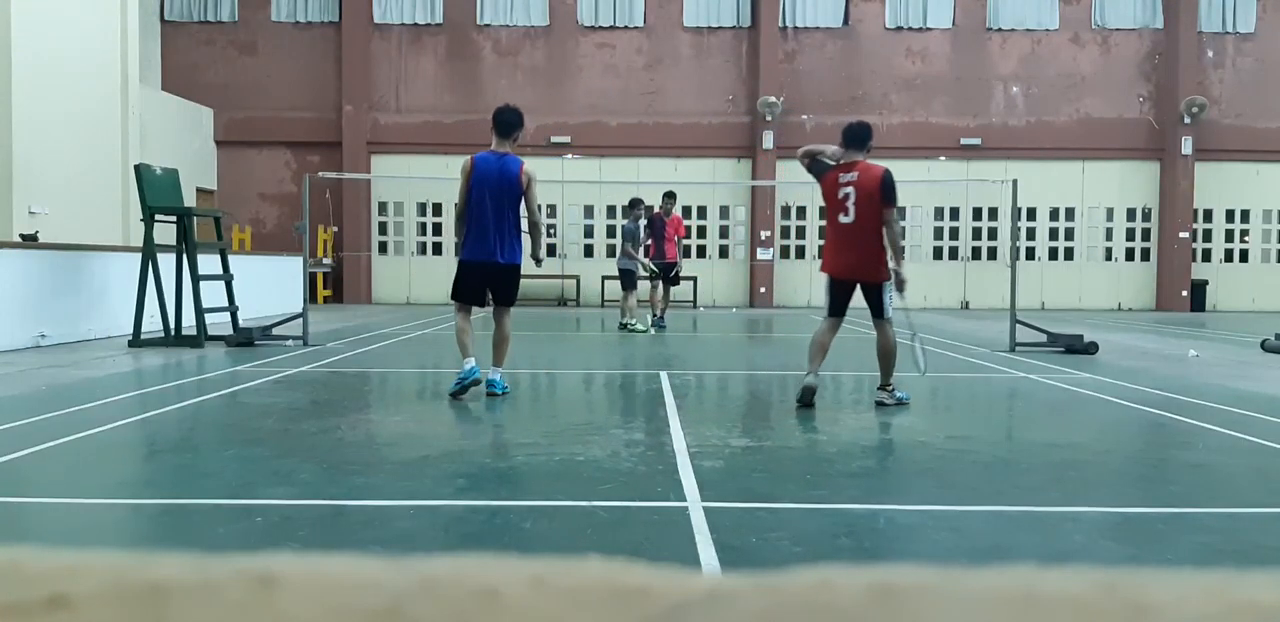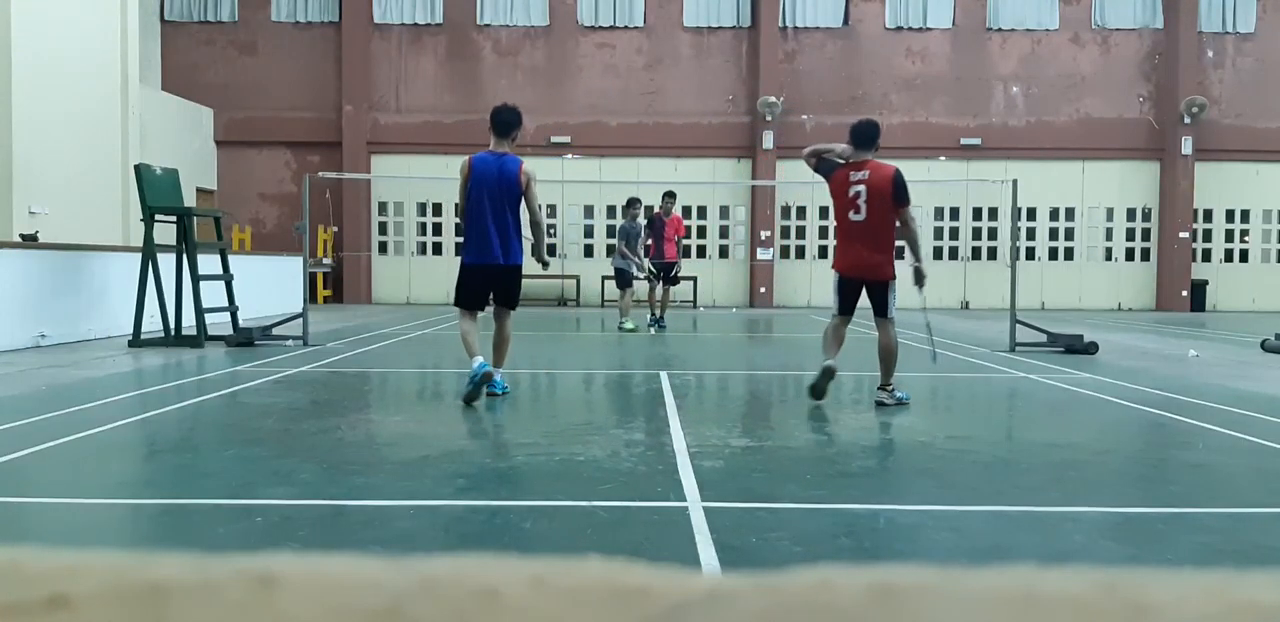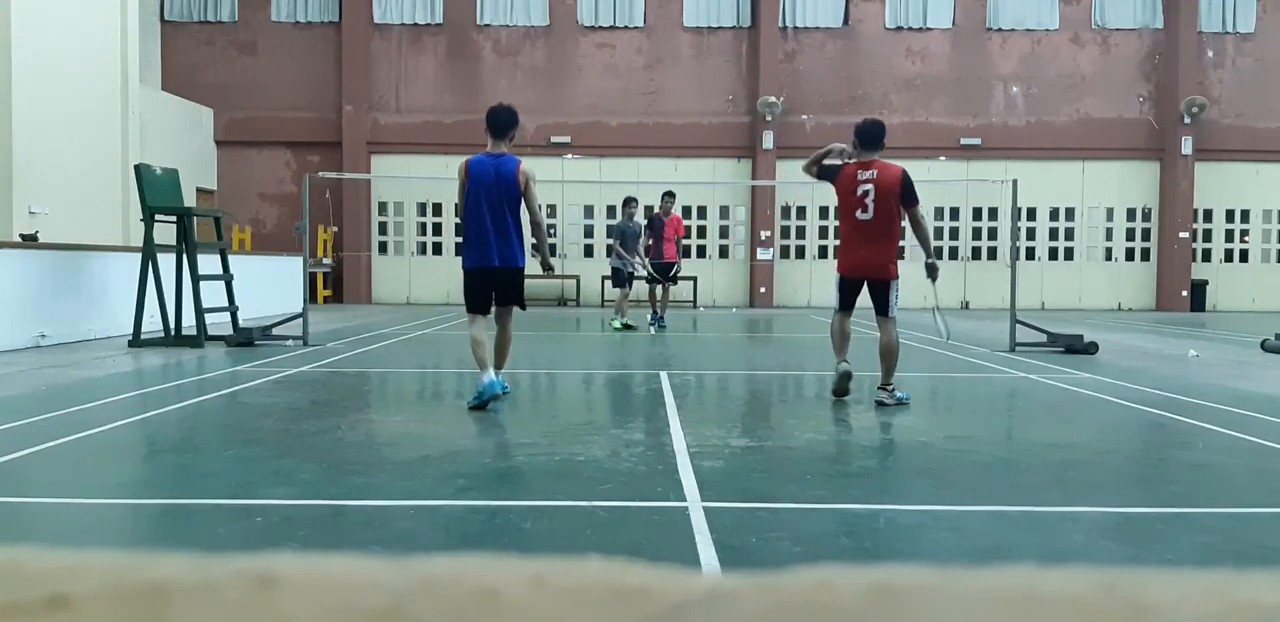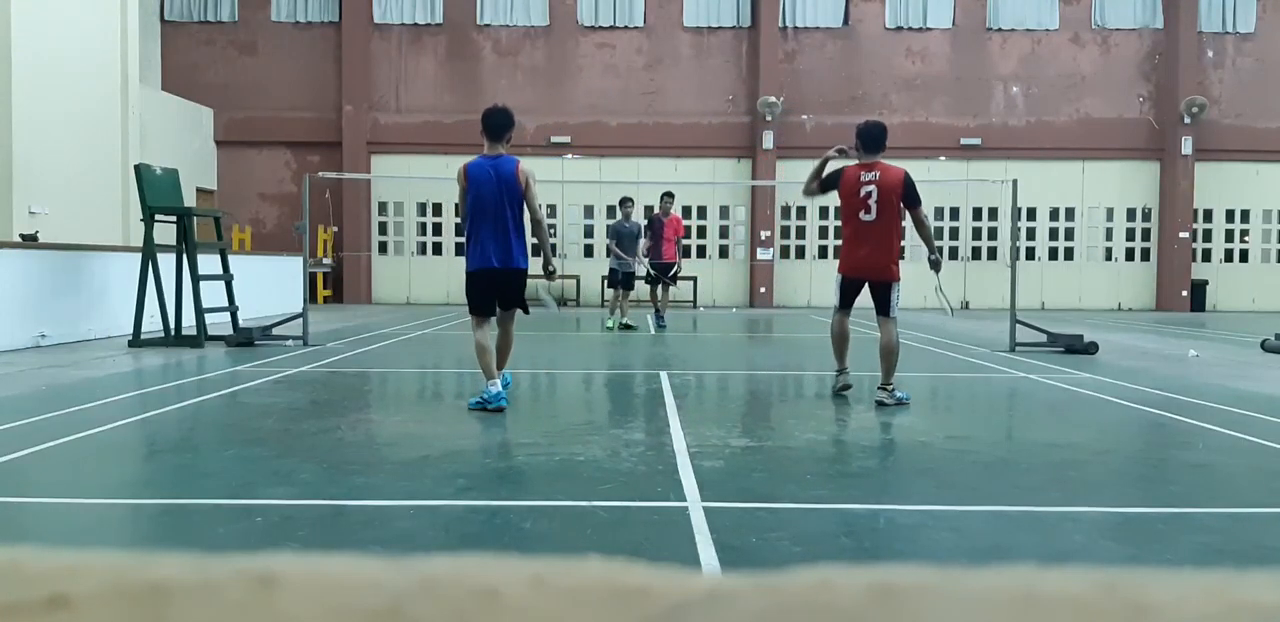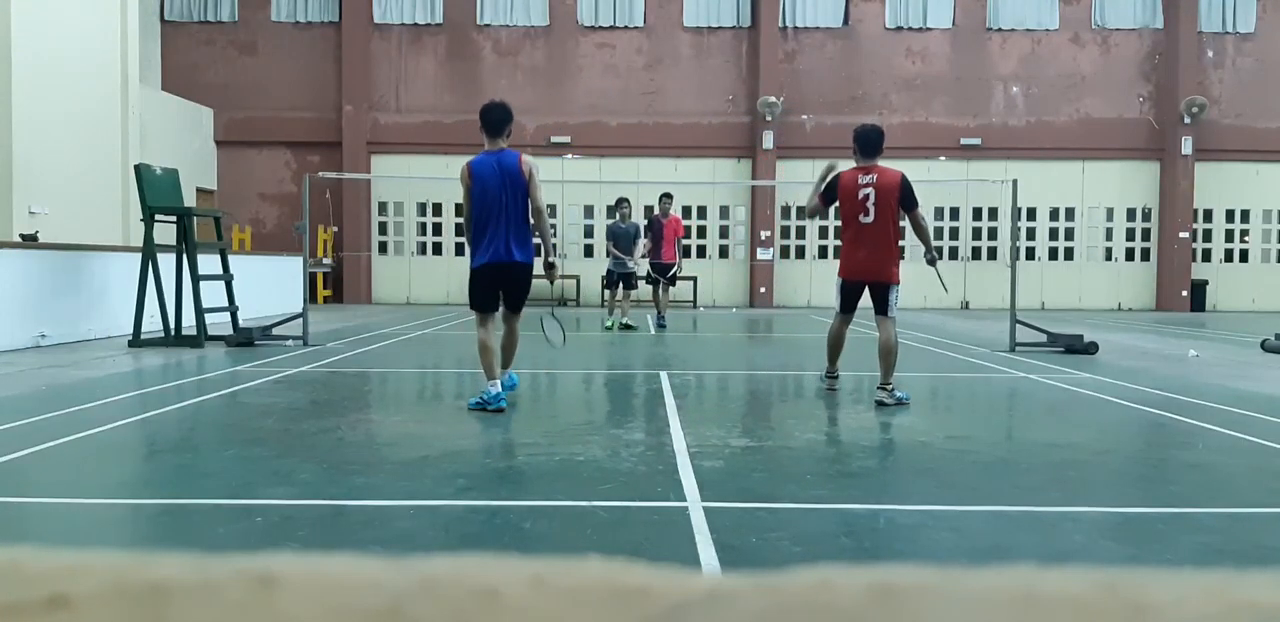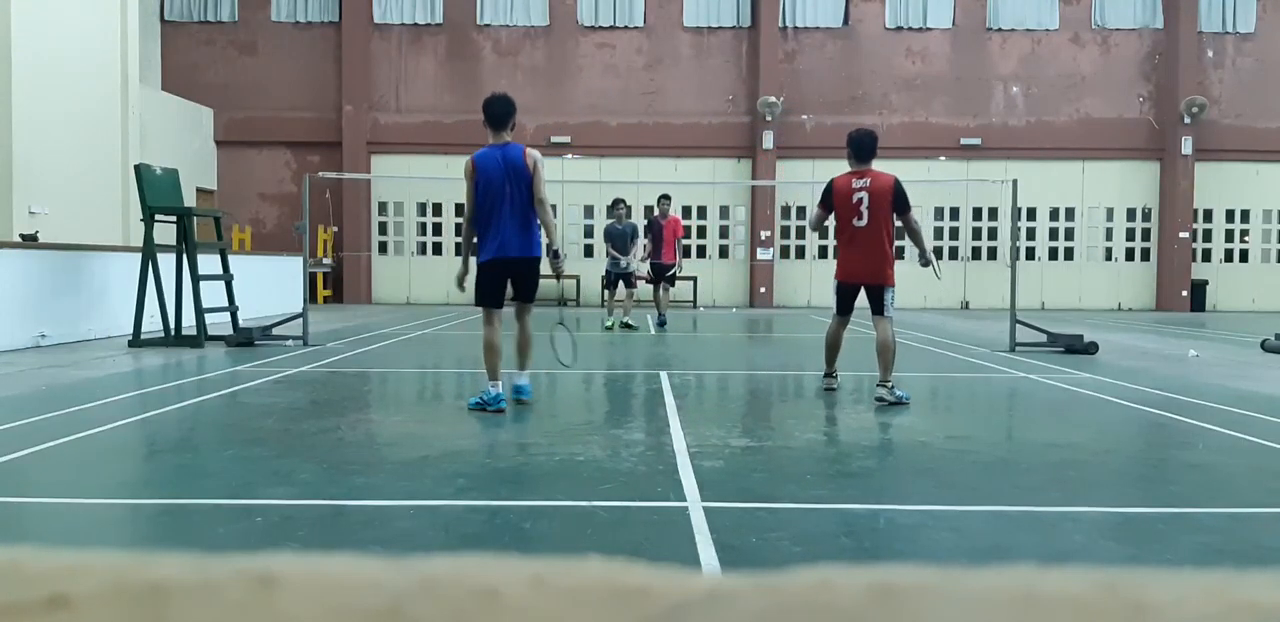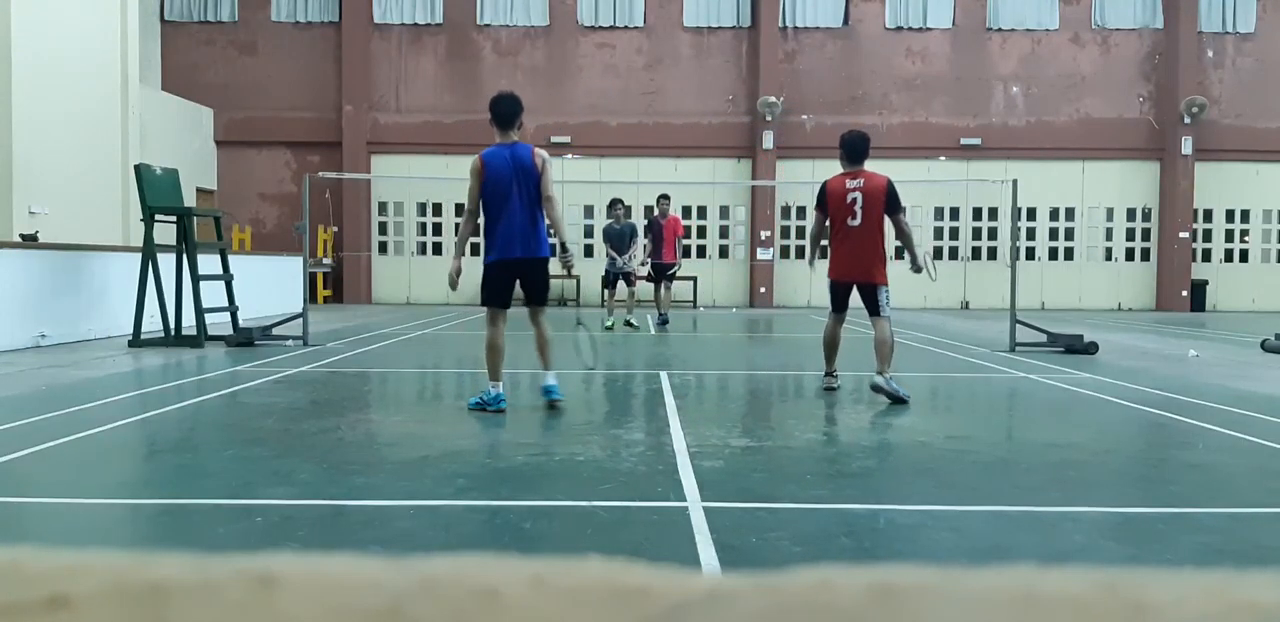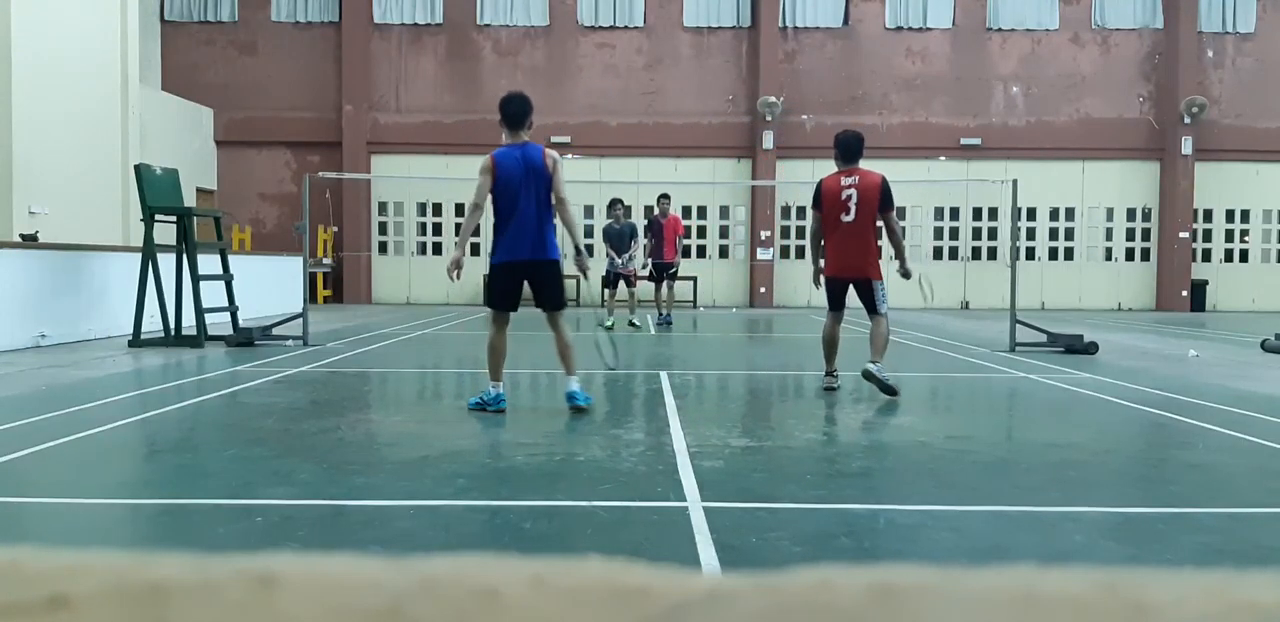
dt=0.1s
person 1, frame 1
left shoulder: (471, 164)
right shoulder: (524, 171)
left elbow: (461, 210)
right elbow: (534, 218)
left wrist: (465, 242)
right wrist: (536, 251)
left hip: (474, 254)
right hip: (508, 257)
left knee: (463, 311)
right knee: (502, 315)
left ankle: (470, 366)
right ankle: (495, 377)
person 1, frame 2
left shoulder: (470, 164)
right shoulder: (524, 171)
left elbow: (463, 211)
right elbow: (535, 218)
right wrist: (540, 253)
left hip: (475, 256)
right hip: (509, 258)
left knee: (467, 315)
right knee: (503, 317)
left ankle: (478, 365)
right ankle: (497, 377)
person 1, frame 3
left shoulder: (467, 167)
right shoulder: (522, 171)
left elbow: (462, 212)
right elbow: (536, 219)
right wrist: (545, 256)
left hip: (477, 259)
right hip: (511, 259)
left knee: (477, 321)
right knee: (504, 318)
left ankle: (489, 378)
right ankle: (497, 377)
person 1, frame 4
left shoulder: (466, 171)
right shoulder: (522, 170)
left elbow: (464, 218)
right elbow: (537, 218)
right wrist: (547, 258)
left hip: (480, 262)
right hip: (514, 261)
left knee: (481, 325)
right knee: (506, 320)
left ankle: (494, 389)
right ankle: (499, 377)
person 1, frame 5
left shoulder: (470, 169)
right shoulder: (526, 163)
left elbow: (468, 219)
right elbow: (538, 210)
left wrist: (475, 254)
right wrist: (549, 254)
left hip: (486, 258)
right hip: (520, 257)
left knee: (485, 323)
right knee: (512, 319)
left ankle: (494, 391)
right ankle: (506, 375)
person 1, frame 6
left shoulder: (474, 163)
right shoulder: (531, 157)
left elbow: (470, 217)
right elbow: (541, 202)
left wrist: (465, 261)
right wrist: (554, 246)
left hip: (492, 253)
right hip: (527, 252)
left knee: (491, 320)
right knee: (523, 316)
left ankle: (495, 391)
right ankle: (522, 381)
person 1, frame 7
left shoulder: (481, 162)
right shoulder: (539, 157)
left elbow: (472, 213)
right elbow: (548, 200)
left wrist: (457, 256)
right wrist: (564, 244)
left hip: (499, 254)
right hip: (535, 252)
left knee: (496, 322)
right knee: (538, 318)
left ankle: (495, 392)
right ankle: (549, 381)
person 1, frame 8
left shoulder: (492, 162)
right shoulder: (549, 158)
left elbow: (477, 207)
right elbow: (561, 202)
left wrist: (459, 248)
right wrist: (578, 246)
left hip: (505, 256)
right hip: (544, 255)
left knee: (499, 323)
right knee: (556, 322)
left ankle: (495, 392)
right ankle: (573, 388)
person 2, frame 1
left shoulder: (828, 173)
right shoulder: (881, 175)
left elbow: (802, 154)
right elbow: (890, 223)
left wrist: (825, 150)
right wrist: (898, 265)
left hip: (837, 266)
right hip: (873, 266)
left knee: (830, 323)
right knee: (883, 325)
left ankle: (811, 376)
right ankle: (886, 389)
person 2, frame 2
left shoulder: (836, 172)
right shoulder: (891, 174)
left elbow: (808, 154)
right elbow: (906, 222)
left wrist: (834, 149)
right wrist: (917, 261)
left hip: (846, 264)
right hip: (880, 265)
left knee: (839, 319)
right knee: (885, 324)
left ankle: (828, 361)
right ankle: (886, 389)
person 2, frame 3
left shoulder: (841, 172)
right shoulder: (898, 175)
left elbow: (808, 167)
right elbow: (916, 220)
left wrist: (830, 151)
right wrist: (930, 256)
left hip: (849, 263)
right hip: (884, 265)
left knee: (841, 315)
right knee: (886, 323)
left ankle: (842, 364)
right ankle: (886, 388)
person 2, frame 4
left shoulder: (843, 175)
right shoulder: (900, 177)
left elbow: (808, 190)
right elbow: (920, 219)
left wrist: (825, 159)
right wrist: (932, 252)
left hip: (851, 264)
right hip: (885, 265)
left knee: (841, 314)
right knee: (887, 323)
left ankle: (842, 371)
right ankle: (886, 388)
person 2, frame 5
left shoulder: (840, 180)
right shoulder: (897, 179)
left elbow: (811, 212)
right elbow: (917, 220)
left wrist: (821, 179)
right wrist: (930, 249)
left hip: (851, 266)
right hip: (885, 268)
left knee: (842, 319)
right knee: (886, 324)
left ankle: (831, 373)
right ankle: (886, 387)
person 2, frame 6
left shoulder: (835, 185)
right shoulder: (891, 183)
left elbow: (815, 225)
right elbow: (910, 224)
left wrist: (817, 216)
right wrist: (923, 251)
left hip: (846, 269)
right hip: (879, 270)
left knee: (839, 321)
right knee: (883, 324)
left ankle: (829, 374)
right ankle: (885, 385)
person 2, frame 7
left shoulder: (829, 186)
right shoulder: (883, 184)
left elbow: (818, 228)
right elbow: (901, 226)
left wrist: (812, 252)
right wrist: (914, 257)
left hip: (839, 269)
right hip: (872, 269)
left knee: (836, 318)
right knee: (881, 321)
left ankle: (829, 373)
right ankle: (883, 375)
person 2, frame 8
left shoulder: (824, 185)
right shoulder: (878, 182)
left elbow: (816, 229)
right elbow: (892, 226)
left wrist: (816, 263)
right wrist: (903, 260)
left hip: (834, 266)
right hip: (867, 265)
left knee: (834, 318)
right knee: (879, 317)
left ankle: (830, 374)
right ankle: (875, 364)
